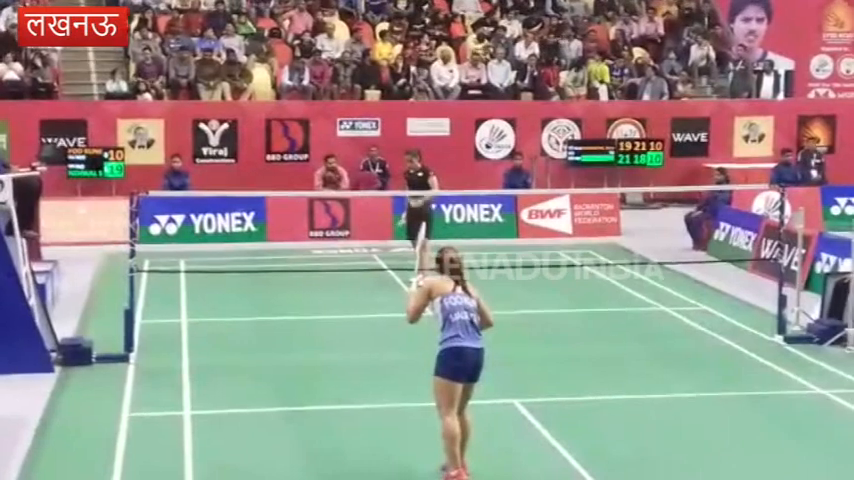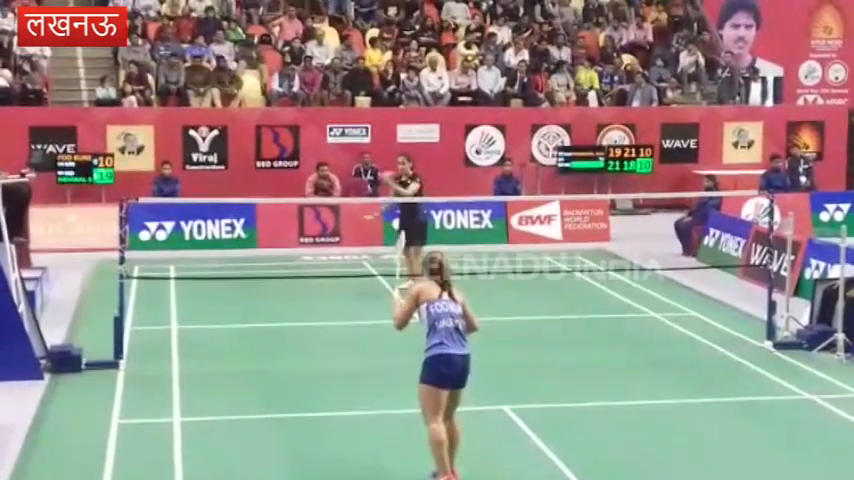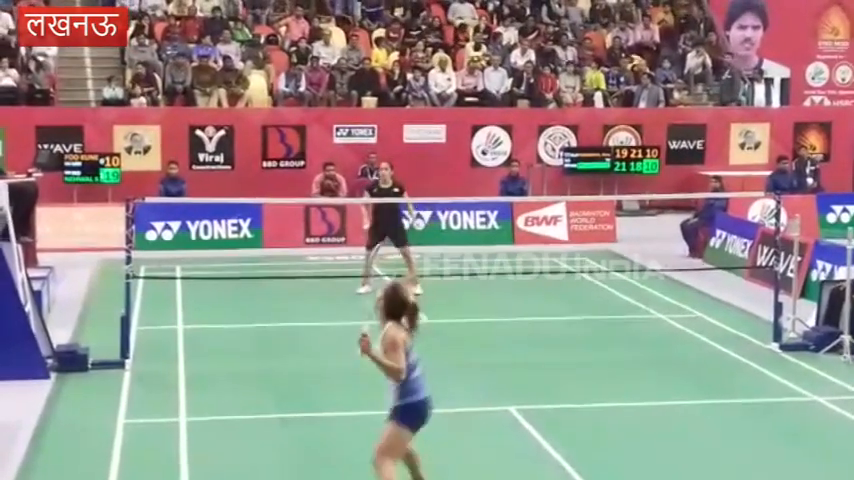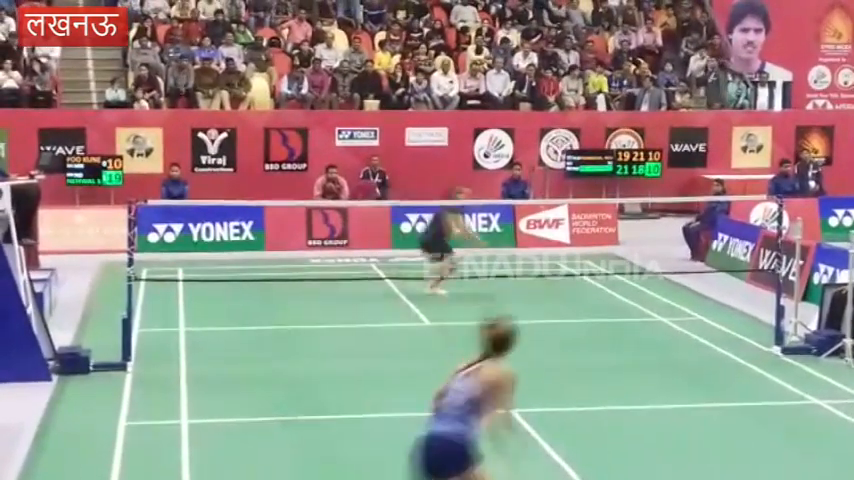
dt=1s
person 1, frame 1
left shoulder: (432, 283)
right shoulder: (468, 288)
left elbow: (412, 317)
right elbow: (488, 321)
left wrist: (413, 293)
left hip: (454, 352)
right hip: (477, 352)
left knee: (447, 414)
right knee: (460, 411)
person 1, frame 2
left shoulder: (420, 289)
right shoulder: (455, 293)
left elbow: (399, 323)
right elbow: (473, 326)
left wrist: (397, 302)
left hip: (439, 359)
right hip: (462, 359)
left knee: (434, 421)
right knee: (448, 418)
person 1, frame 3
left shoulder: (392, 334)
right shoulder: (401, 326)
left elbow: (398, 373)
left wrist: (371, 353)
left hip: (410, 406)
right hip: (415, 402)
left knee: (382, 461)
right knee: (399, 445)
person 1, frame 4
left shoulder: (468, 365)
right shoulder: (502, 374)
left elbow: (439, 396)
right elbow: (498, 417)
left hip: (430, 443)
right hip: (455, 447)
person 2, frame 1
left shoulder: (426, 171)
right shoulder: (407, 173)
left elbow: (435, 190)
left wrist: (421, 201)
right wrist: (406, 211)
left hip: (424, 210)
right hip: (412, 210)
left knee: (422, 243)
right knee: (415, 243)
right ankle: (420, 272)
person 2, frame 2
left shoulder: (416, 179)
right shoulder: (397, 179)
left elbow: (407, 193)
left wrist: (390, 183)
left hip: (417, 218)
right hip: (404, 218)
left knee: (416, 252)
right knee: (406, 251)
right ankle: (411, 279)
person 2, frame 3
left shoulder: (398, 187)
right shoulder: (372, 187)
left elbow: (408, 204)
right elbow: (364, 205)
left wrist: (414, 217)
right wrist: (366, 221)
left hip: (395, 223)
right hip: (377, 224)
left knee: (406, 252)
right knee: (369, 253)
left ankle: (415, 284)
right ankle: (366, 284)
person 2, frame 4
left shoulder: (453, 209)
right shoulder: (452, 210)
left hip: (434, 240)
right hip: (430, 240)
left knee: (451, 264)
right knee: (448, 263)
left ankle: (433, 286)
